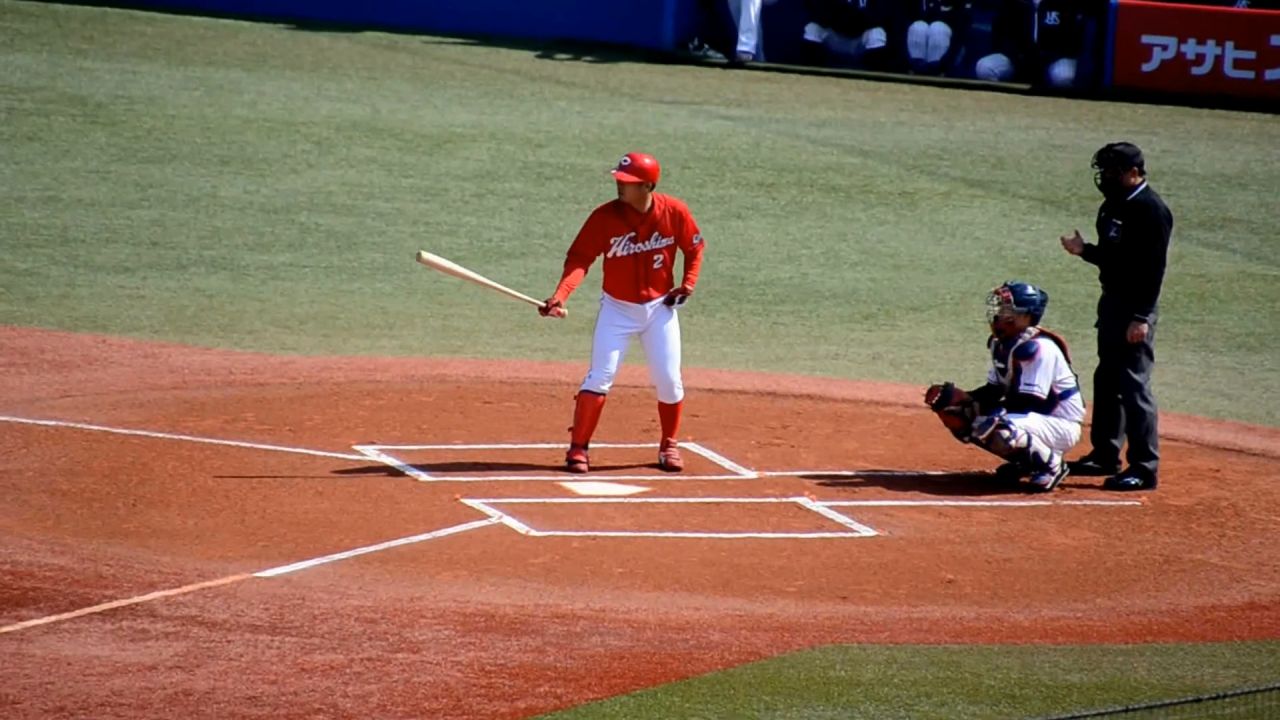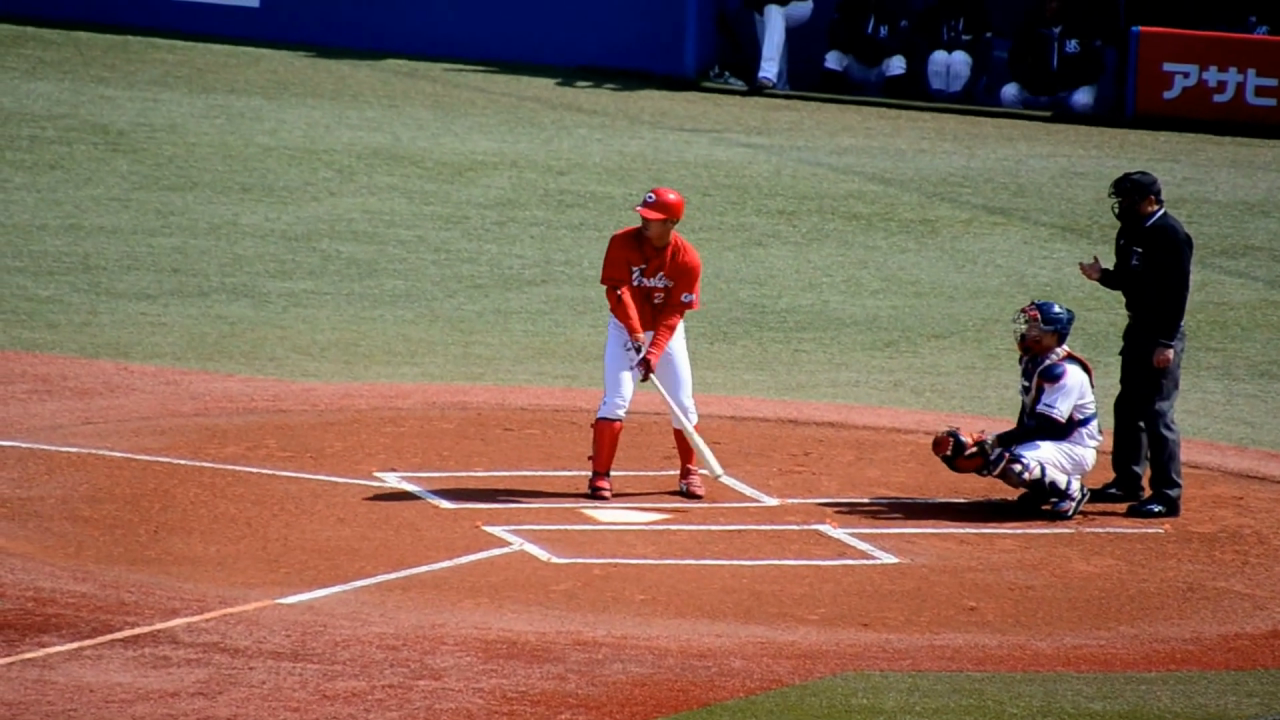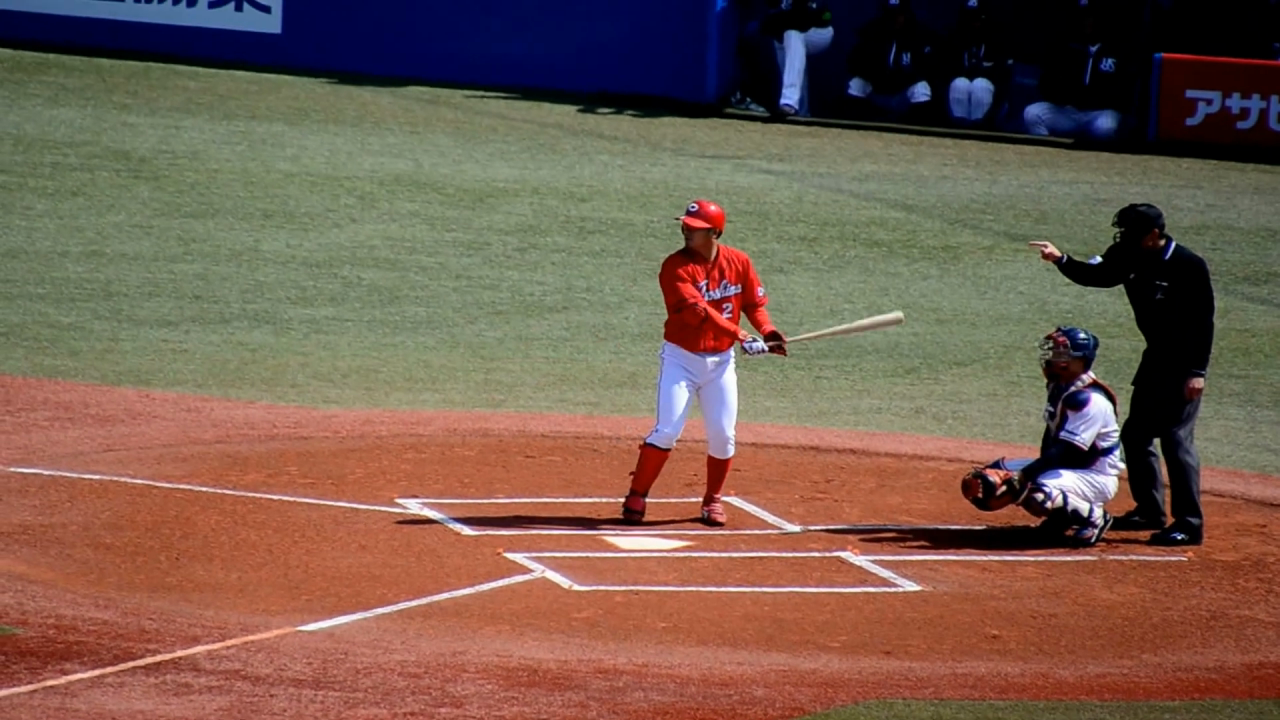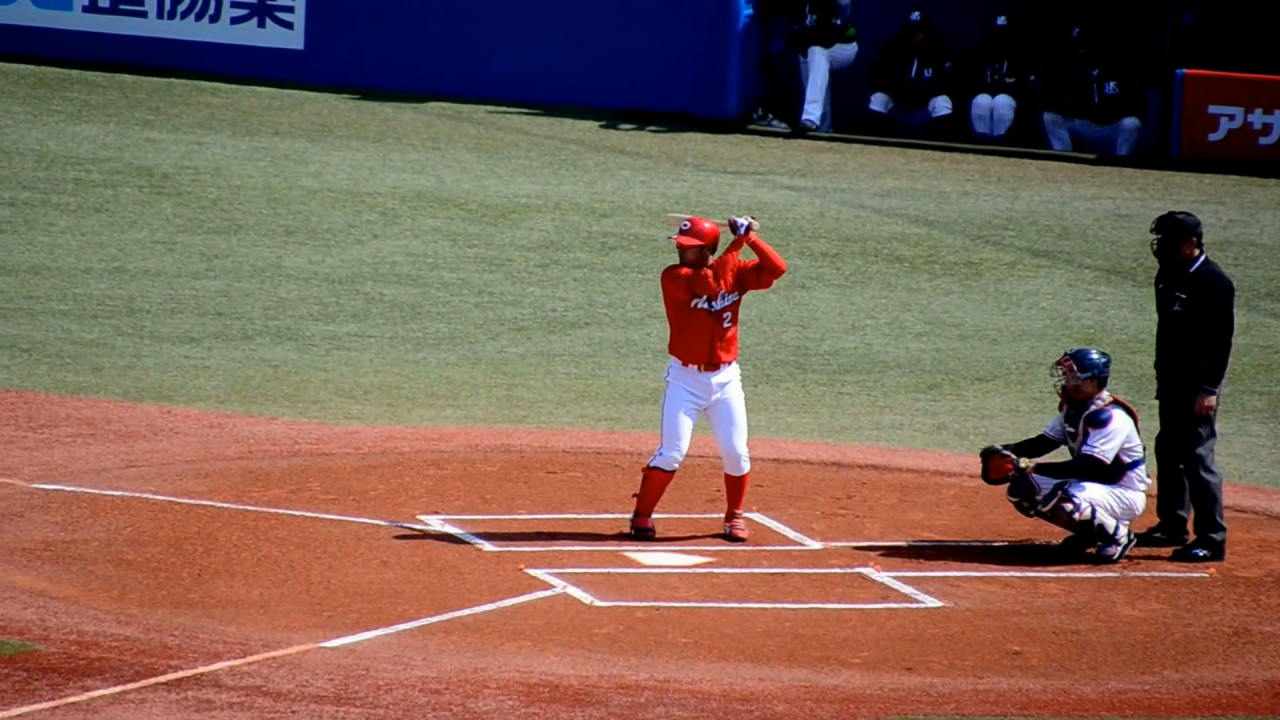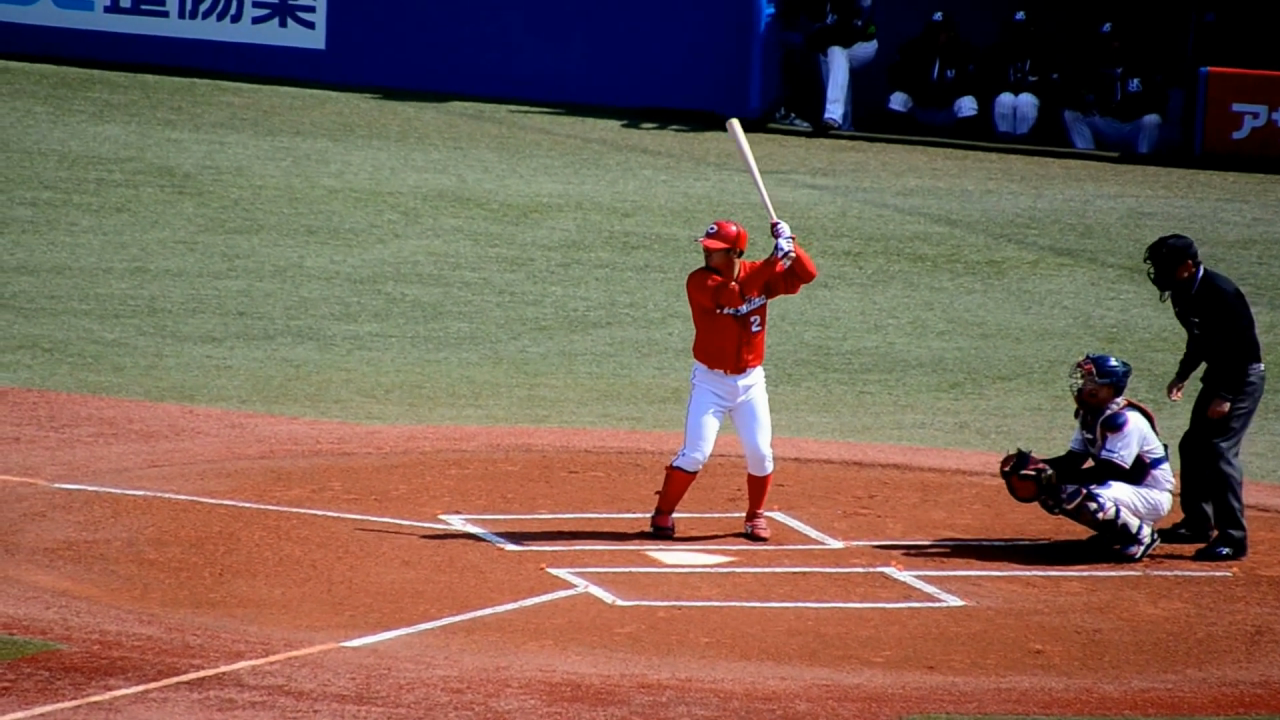
dt=1s
person 1, frame 1
left shoulder: (1151, 210)
right shoulder: (1113, 205)
left elbow: (1154, 268)
left wrist: (1140, 317)
right wrist: (1085, 251)
left hip: (1135, 307)
right hip: (1111, 302)
left knee: (1134, 385)
right knee: (1107, 381)
left ankle: (1144, 469)
right ankle: (1105, 455)
person 1, frame 2
left shoulder: (1170, 234)
right shoulder: (1129, 231)
left elbow: (1177, 292)
left wrist: (1166, 342)
right wrist: (1102, 275)
left hip: (1162, 335)
right hip: (1137, 329)
left knee: (1157, 412)
right knee: (1127, 407)
left ankle: (1167, 496)
right ankle: (1128, 482)
person 1, frame 3
left shoulder: (1189, 266)
right shoulder: (1129, 257)
left elbow: (1204, 321)
right elbow: (1095, 274)
left wrist: (1198, 371)
right wrist: (1060, 259)
left hip: (1184, 363)
right hip: (1154, 357)
left knee: (1175, 438)
right knee: (1135, 434)
left ankle: (1189, 524)
right ankle: (1150, 510)
person 1, frame 4
left shoulder: (1214, 281)
right shoulder: (1167, 274)
left elbow: (1222, 339)
left wrist: (1210, 388)
left hip: (1198, 380)
right hip: (1171, 375)
left knee: (1197, 455)
right knee: (1168, 451)
left ankle: (1212, 539)
right ankle: (1173, 526)
person 1, frame 5
left shoulder: (1220, 293)
right shoulder: (1183, 294)
left elbow: (1243, 348)
left wrist: (1226, 395)
right wrist: (1182, 375)
left hip: (1242, 378)
right hip: (1217, 376)
left knee: (1219, 449)
right knee: (1193, 446)
left ankle: (1232, 538)
right ankle: (1198, 523)
person 2, frame 1
left shoulder: (675, 212)
right shoulder: (603, 217)
left elbow: (694, 249)
right elbow: (579, 260)
left wrist: (688, 284)
right wrist: (560, 296)
left hip: (659, 306)
right hip: (616, 307)
left knee: (669, 381)
right knee: (600, 378)
left ankle: (669, 445)
right ankle: (578, 447)
person 2, frame 2
left shoulder: (687, 259)
right shoulder: (622, 242)
left elbow: (674, 314)
right elbow: (620, 293)
left wrist: (655, 352)
right wrist: (636, 335)
left hip: (667, 334)
right hip: (625, 333)
left knee: (682, 404)
right knee: (616, 402)
left ankle: (689, 472)
right ankle: (600, 474)
person 2, frame 3
left shoulder: (739, 262)
right shoulder: (676, 266)
left elbow: (756, 304)
right elbow: (695, 311)
left wrist: (767, 331)
right wrist: (741, 336)
left hip: (720, 360)
right hip: (681, 357)
left knee: (722, 435)
right knee: (668, 429)
left ankle: (712, 500)
right ankle: (636, 497)
person 2, frame 4
left shoulder: (735, 272)
right shoulder: (673, 276)
left elbow: (776, 268)
right elbow: (709, 282)
left wrist: (751, 236)
right wrist: (738, 240)
left hip: (726, 378)
right hip: (685, 378)
left knee: (736, 452)
right knee: (671, 453)
left ankle: (734, 516)
right ankle: (642, 514)
person 2, frame 5
left shoulder: (759, 273)
right shoulder: (699, 281)
left elbow: (806, 275)
right elbow: (734, 295)
left wrist: (789, 244)
right wrist: (773, 259)
left hip: (750, 381)
right hip: (710, 380)
left knee: (760, 453)
right knee: (695, 453)
left ankle: (755, 516)
right ankle: (663, 513)
person 3, frame 1
left shoulder: (1037, 348)
right shoulder: (1001, 344)
left elbow: (1029, 403)
right elbow: (993, 392)
left wrist: (976, 408)
right wrist: (961, 398)
left hip: (1060, 425)
right hip: (1031, 418)
left knee: (1001, 431)
right knee: (958, 418)
left ankle: (1051, 464)
right ankle: (1024, 460)
person 3, frame 2
left shoulder: (1064, 371)
right shoulder: (1033, 362)
left elbow: (1039, 426)
left wrist: (996, 441)
right wrist: (1004, 441)
left hip: (1075, 450)
right hip: (1039, 443)
left knee: (1017, 466)
right knee: (972, 451)
left ankle: (1071, 489)
right ankle: (1038, 488)
person 3, frame 3
left shoulder: (1089, 399)
right shoulder: (1059, 387)
left elbow: (1064, 452)
left wrist: (1021, 476)
right wrist: (1040, 469)
left hip: (1095, 476)
right hip: (1063, 466)
left knee: (1036, 493)
right knee: (994, 476)
left ankle: (1092, 516)
right ankle: (1062, 513)
person 3, frame 4
left shoulder: (1110, 416)
right shoulder: (1072, 408)
left elbow: (1085, 467)
right elbow: (1043, 443)
left wrist: (1030, 466)
right wrist: (1005, 451)
left hip: (1124, 494)
right hip: (1092, 486)
left knee: (1062, 502)
right knee: (1021, 490)
left ankle: (1118, 534)
right ankle: (1089, 532)
person 3, frame 5
left shoulder: (1126, 420)
right shoulder: (1089, 414)
left elbow: (1106, 472)
right elbow: (1073, 461)
left wrist: (1054, 476)
left hip: (1153, 495)
right hip: (1121, 487)
left knee: (1088, 500)
right knee: (1049, 490)
left ankle: (1143, 534)
right ankle: (1117, 531)
